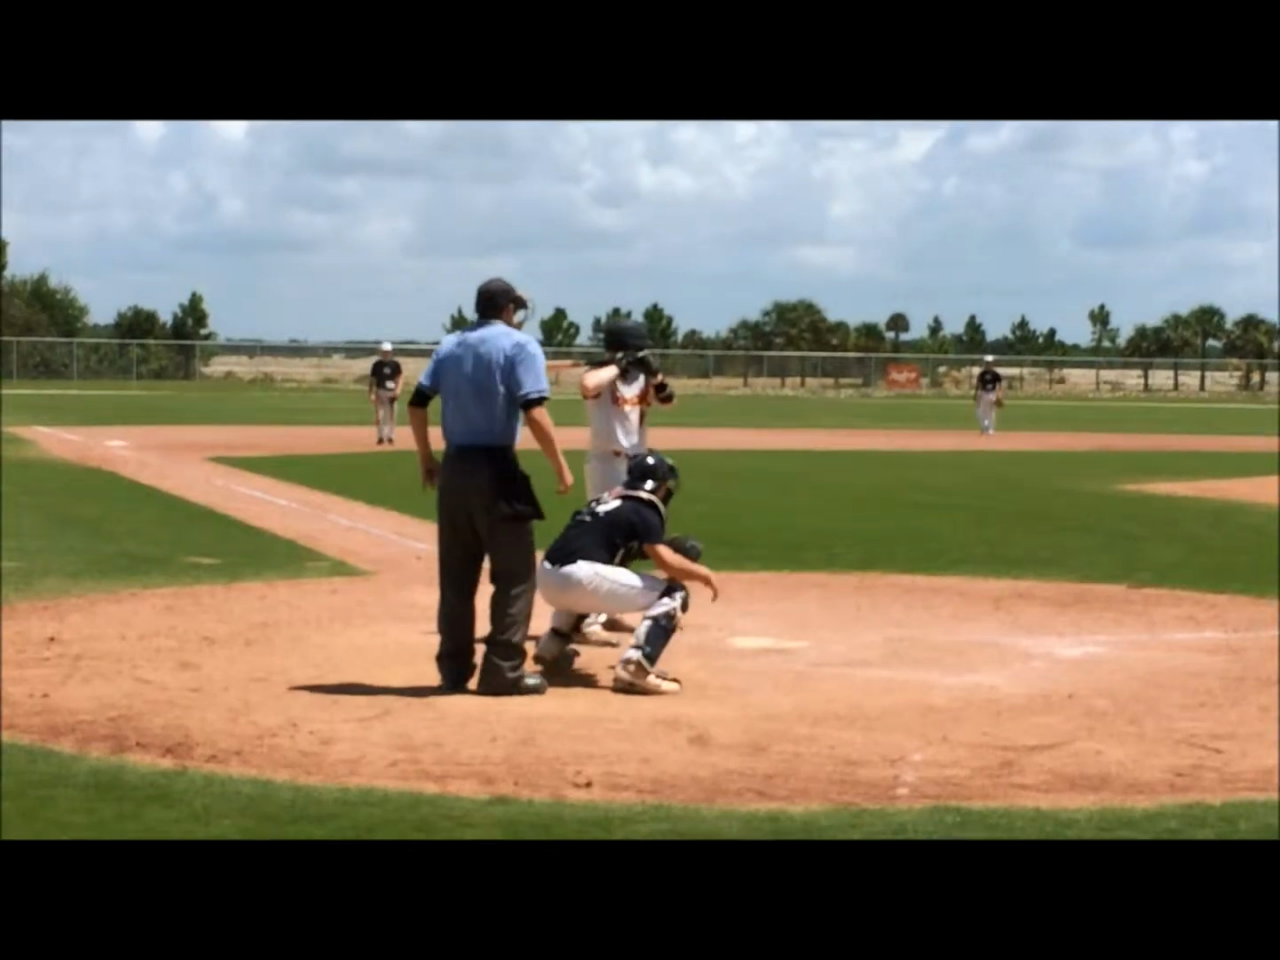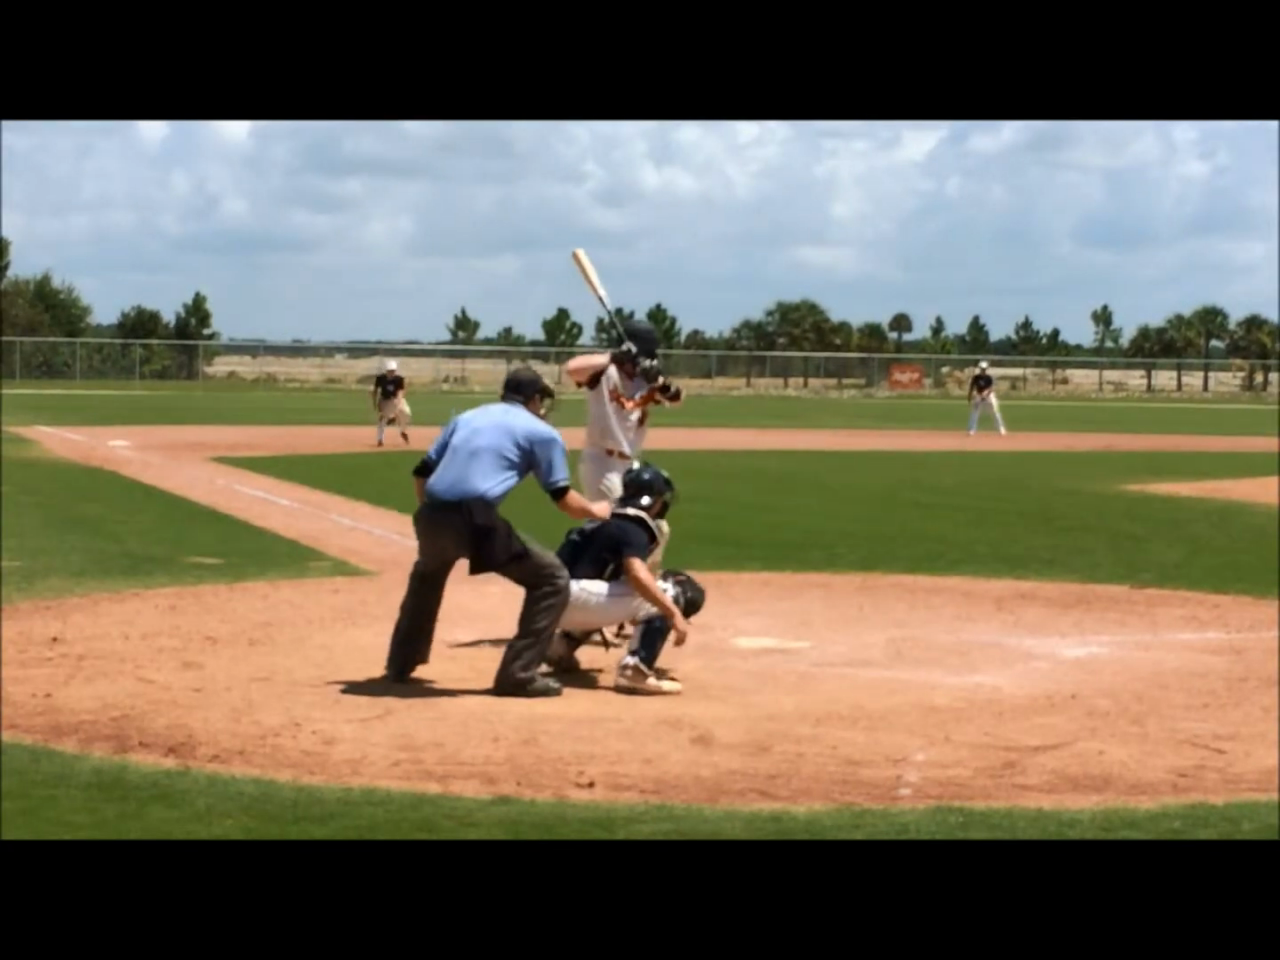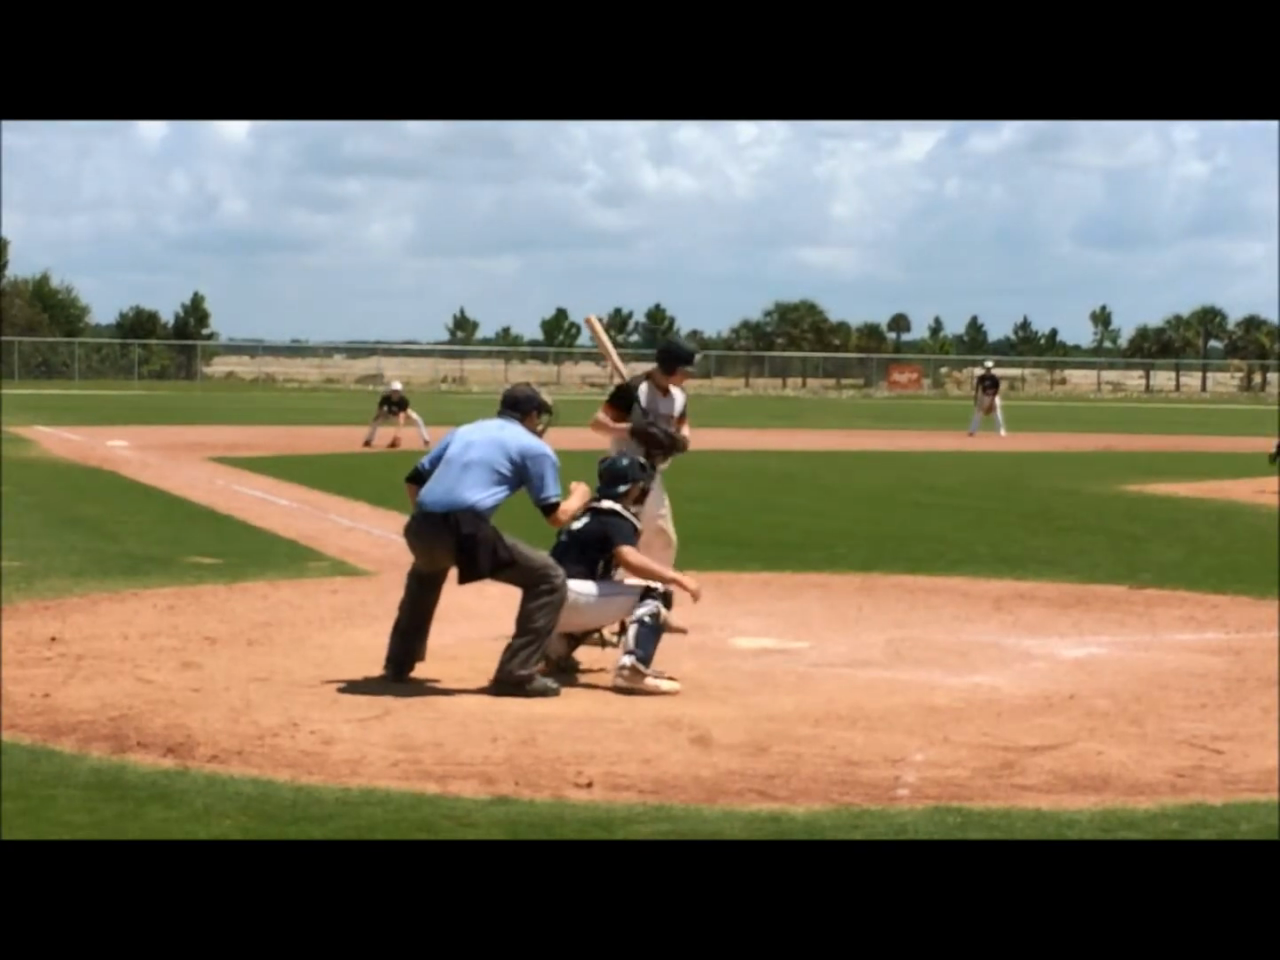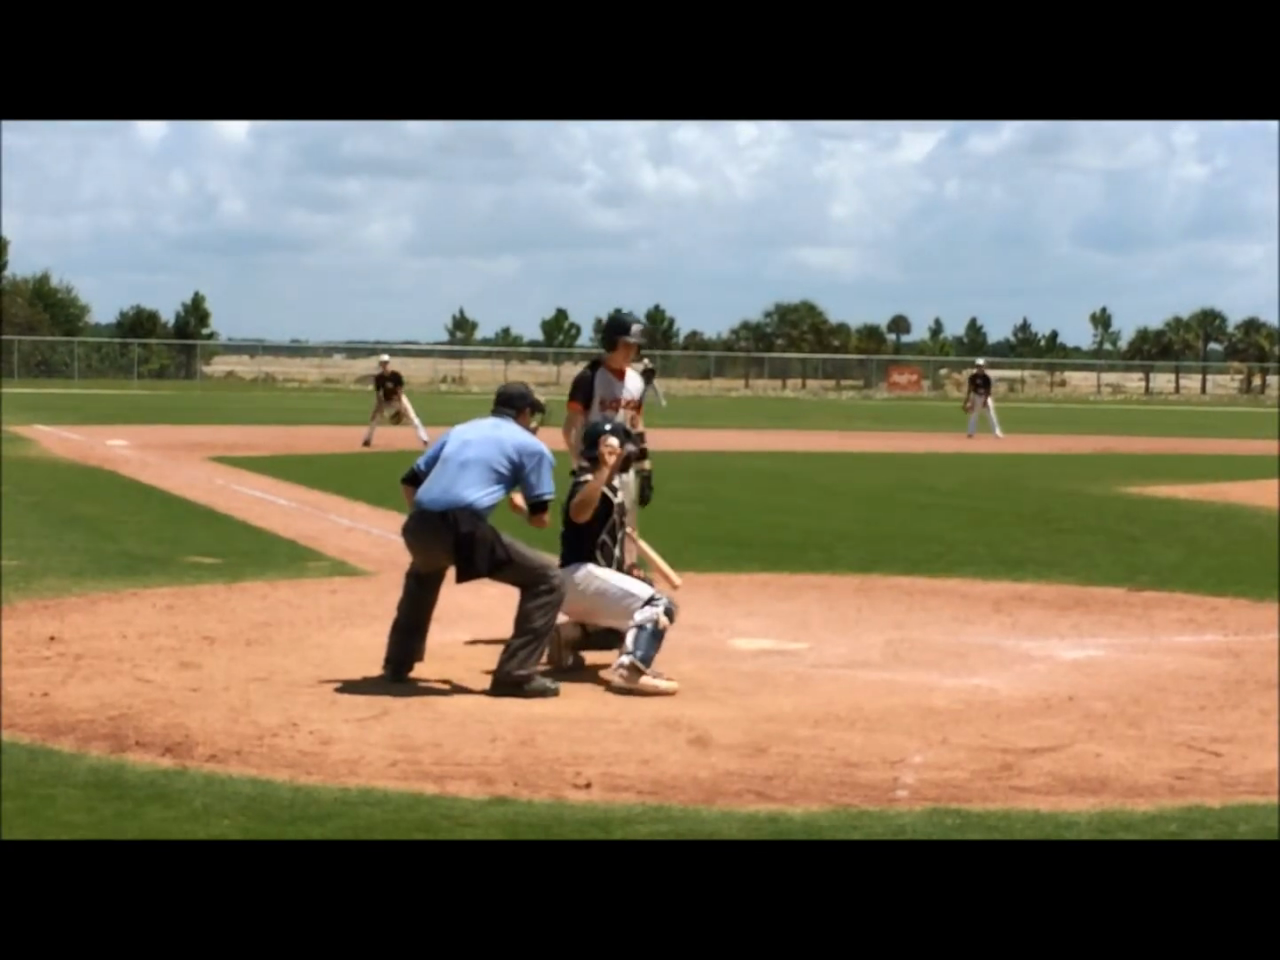
dt=0.7s
person 1, frame 1
left shoulder: (449, 345)
right shoulder: (519, 344)
left elbow: (418, 403)
right elbow: (534, 412)
left wrist: (426, 458)
right wrist: (561, 467)
left hip: (453, 467)
right hip: (493, 467)
left knee: (456, 574)
right knee: (514, 572)
left ankle: (454, 669)
right ankle: (503, 670)
person 1, frame 2
left shoulder: (467, 417)
right shoulder: (541, 431)
left elbow: (422, 472)
right elbow: (564, 500)
right wrist: (596, 509)
left hip: (430, 518)
right hip: (474, 521)
left knee: (427, 575)
right knee: (552, 579)
left ankle: (400, 662)
right ankle: (518, 675)
person 1, frame 3
left shoulder: (464, 430)
right shoulder: (535, 447)
left elbow: (414, 480)
right elbow: (556, 516)
right wrist: (580, 498)
left hip: (421, 529)
right hip: (465, 532)
left knee: (425, 575)
right knee: (549, 579)
left ankle: (398, 663)
right ankle: (517, 675)
person 1, frame 4
left shoulder: (460, 429)
right shoulder: (532, 446)
left elbow: (411, 481)
right elbow: (540, 517)
right wrist: (519, 504)
left hip: (420, 528)
right hip: (464, 529)
left knee: (423, 573)
right knee: (547, 580)
left ankle: (398, 662)
right ankle: (516, 674)
person 2, frame 1
left shoulder: (639, 376)
right shoulder: (600, 372)
left elbow: (666, 399)
right elbow: (587, 386)
left wrist: (654, 373)
right wrist: (618, 365)
right hip: (606, 466)
left ankle: (606, 612)
right ankle: (589, 621)
person 2, frame 2
left shoulder: (647, 379)
right shoulder: (604, 372)
left elbow: (676, 397)
right elbow: (572, 368)
left wrist: (657, 378)
right wrist: (614, 356)
left hip: (631, 465)
right hip: (601, 463)
left knee: (658, 532)
person 2, frame 3
left shoulder: (679, 396)
right shoulder: (633, 388)
left elbow: (684, 437)
right elbow: (596, 421)
left wrist: (672, 441)
right wrist: (633, 429)
left hip: (652, 476)
left knee: (664, 540)
person 2, frame 4
left shoulder: (636, 379)
right shoulder: (590, 376)
right elbow: (571, 425)
left wrist: (646, 471)
right wrist: (581, 468)
left hip: (625, 467)
left ankle: (631, 573)
person 3, frame 1
left shoulder: (606, 500)
right shoulder: (644, 512)
right elbow: (665, 561)
right wrist: (703, 573)
left hip: (549, 577)
right hip: (578, 577)
right knee: (672, 595)
left ankle: (552, 647)
right ankle: (636, 667)
person 3, frame 2
left shoulder: (611, 520)
right shoulder: (634, 529)
right elbow: (637, 575)
right wrist: (674, 613)
right hip: (573, 596)
right knee: (668, 593)
left ankle: (561, 648)
right ankle: (635, 671)
person 3, frame 3
left shoulder: (595, 510)
right shoulder: (617, 519)
right elbow: (629, 559)
right wrist: (679, 579)
right hip: (567, 597)
left knee: (611, 597)
right knee: (654, 595)
left ankle: (559, 646)
right ankle: (632, 670)
person 3, frame 4
left shoulder: (608, 486)
right shoulder: (591, 484)
right elbow: (578, 513)
right wrist: (605, 467)
left hip: (578, 582)
right hip: (583, 577)
left knee: (627, 625)
right knee: (658, 608)
left ankle: (571, 636)
right ankle: (630, 671)
